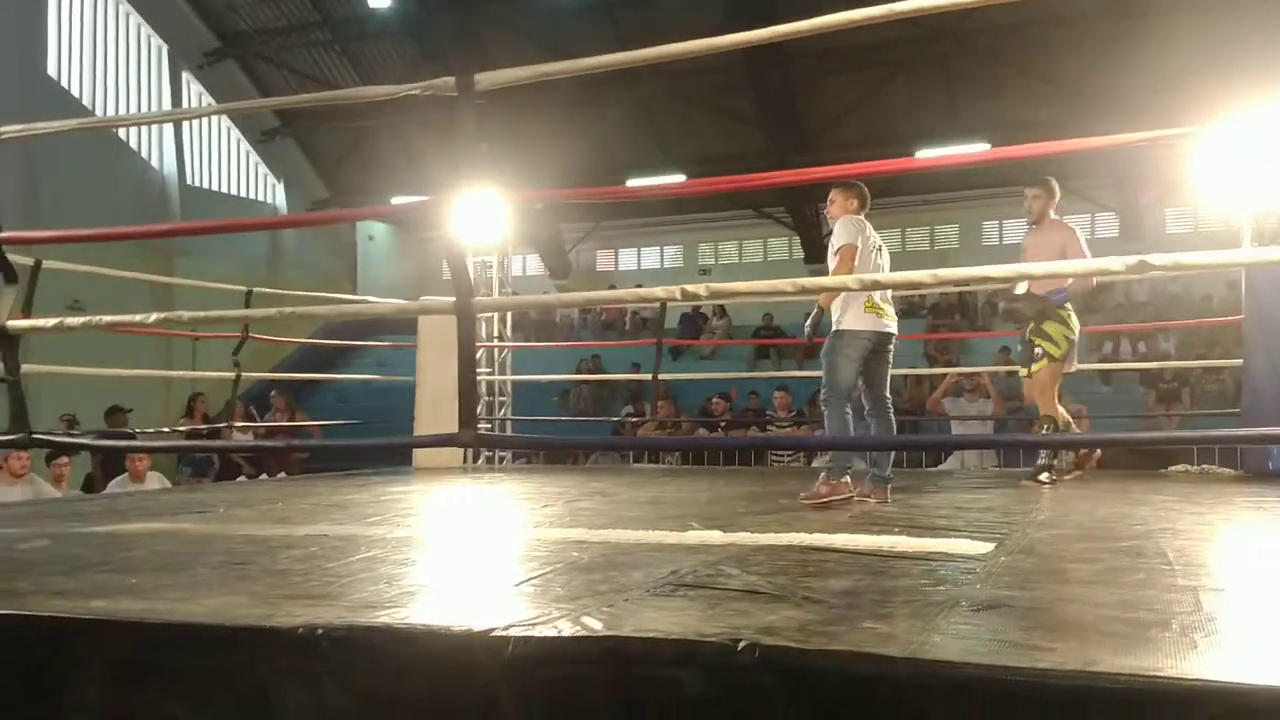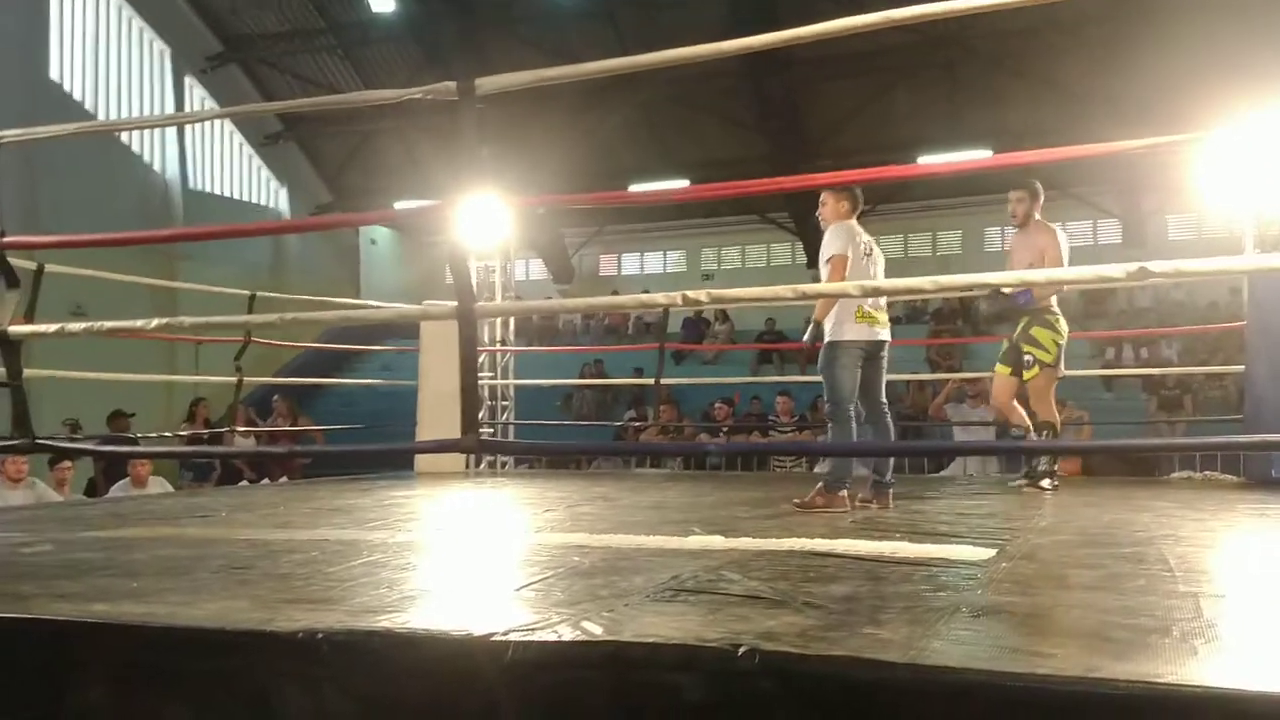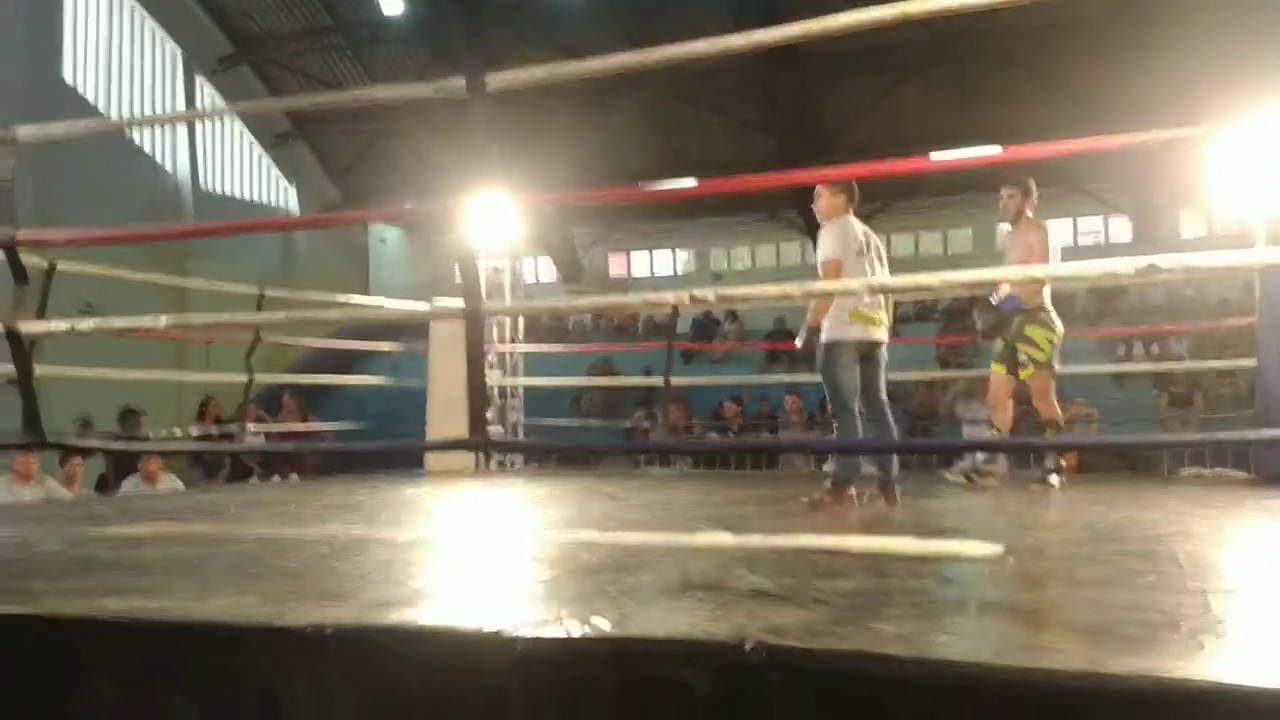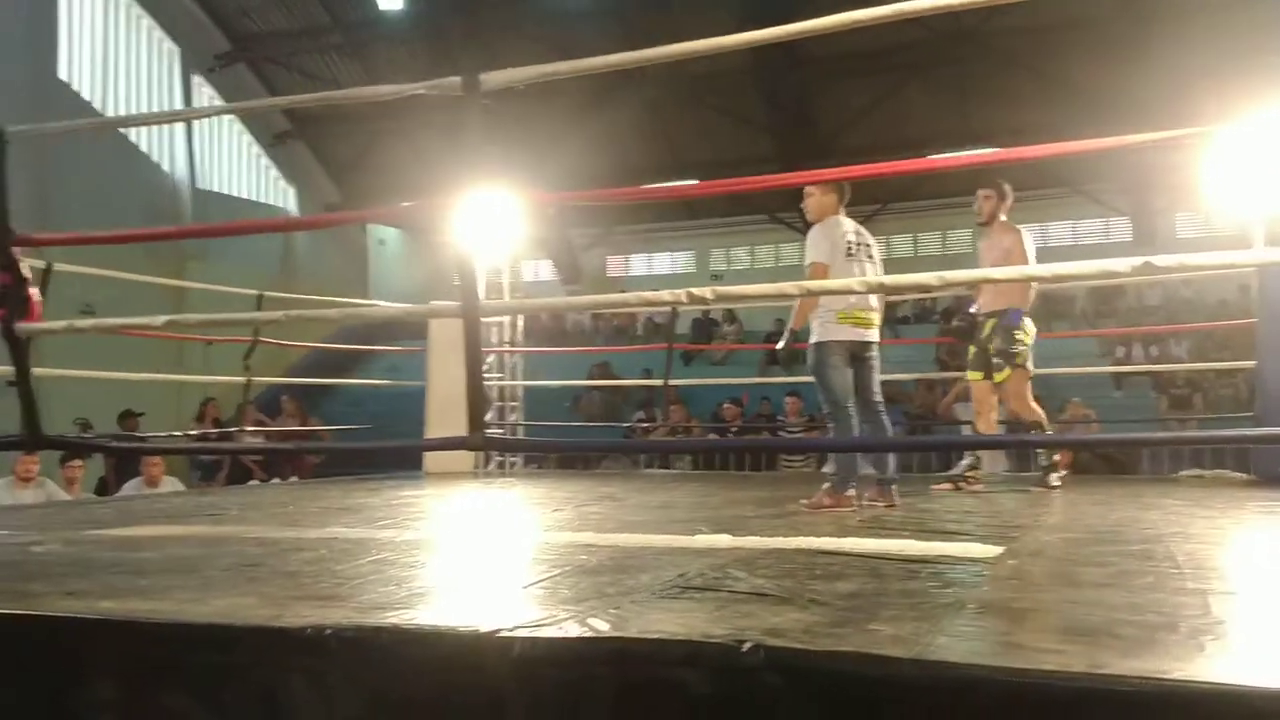
dt=0.2s
person 1, frame 1
left shoulder: (849, 225)
right shoulder: (876, 241)
left elbow: (846, 265)
left wrist: (819, 309)
left hip: (855, 325)
right hip: (883, 325)
left knee: (836, 399)
right knee: (879, 405)
left ankle: (837, 477)
right ankle: (879, 482)
person 1, frame 2
left shoulder: (839, 231)
right shoulder: (870, 244)
left elbow: (836, 277)
left wrist: (815, 322)
left hip: (847, 334)
right hip: (876, 334)
left knee: (841, 411)
right knee: (876, 411)
left ankle: (835, 489)
right ankle: (880, 488)
person 1, frame 3
left shoulder: (834, 230)
right shoulder: (871, 237)
left elbow: (830, 280)
right elbow: (885, 292)
left wrist: (810, 327)
left hip: (843, 333)
right hip: (874, 332)
left knee: (845, 410)
right knee: (878, 408)
left ankle: (843, 488)
right ankle: (888, 485)
person 1, frame 4
left shoulder: (823, 231)
right shoulder: (864, 236)
left elbow: (815, 285)
right elbow: (879, 290)
left wrist: (791, 330)
left hip: (833, 333)
right hip: (866, 333)
left knee: (840, 411)
right knee: (872, 409)
left ankle: (842, 490)
right ankle: (886, 485)
person 2, frame 1
left shoulder: (1066, 233)
right shoulder: (1029, 239)
left elbow: (1087, 279)
left wrist: (1047, 301)
right wrist: (1019, 297)
left hip: (1056, 319)
right hip: (1033, 322)
left knee: (1043, 395)
right knee: (1040, 397)
left ankle: (1046, 463)
person 2, frame 2
left shoulder: (1050, 236)
right shoulder: (1015, 240)
left elbow: (1055, 283)
left wrist: (1013, 300)
right wrist: (1000, 296)
left hip: (1043, 322)
right hip: (1019, 325)
left knee: (1040, 400)
right knee: (1000, 398)
left ankle: (1048, 469)
right ankle: (1037, 457)
person 2, frame 3
left shoulder: (1038, 232)
right shoulder: (1010, 238)
left elbow: (1037, 281)
left wrist: (1001, 310)
right wrist: (994, 304)
left hip: (1036, 322)
right hip: (1014, 325)
left knee: (1042, 398)
right knee: (997, 396)
left ankle: (1055, 467)
right ankle: (993, 463)
person 2, frame 4
left shoulder: (1014, 237)
right shoulder: (984, 241)
left elbow: (1025, 283)
left wrist: (1013, 325)
right wrist: (971, 313)
left hip: (1006, 324)
right hip: (983, 325)
left knee: (1019, 400)
right knee: (980, 403)
left ankle: (1050, 465)
right ankle: (970, 469)
